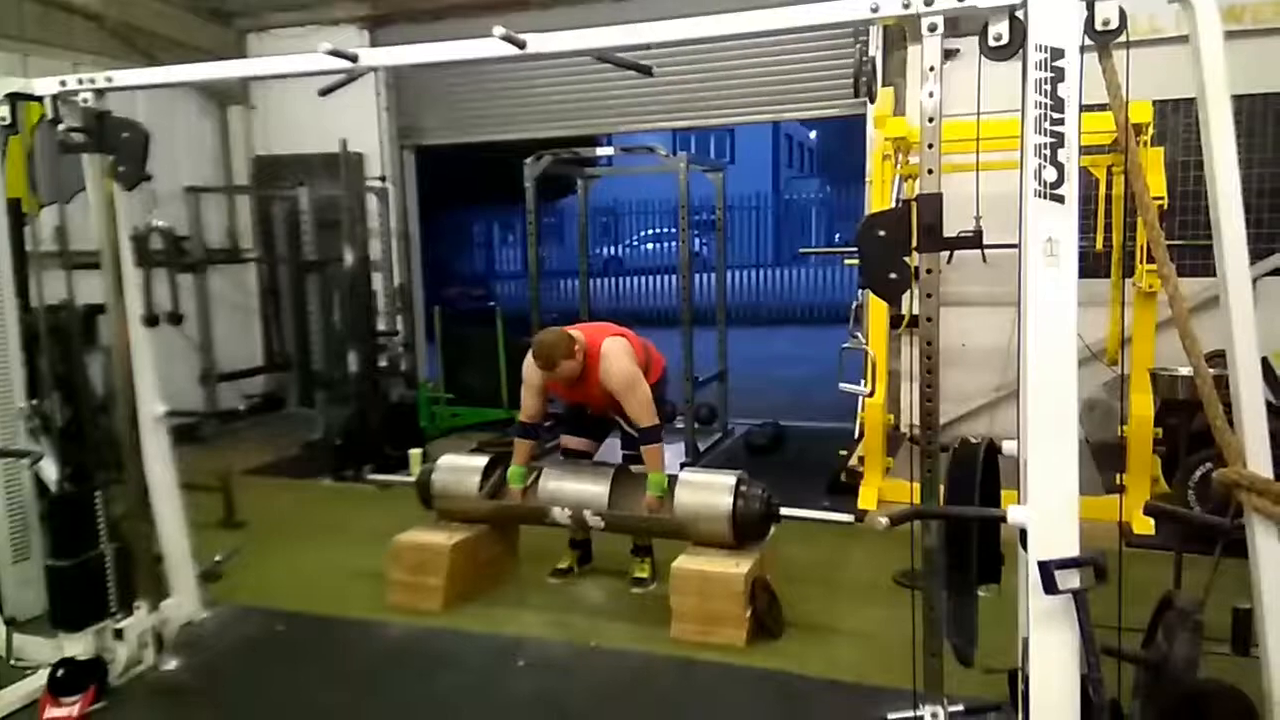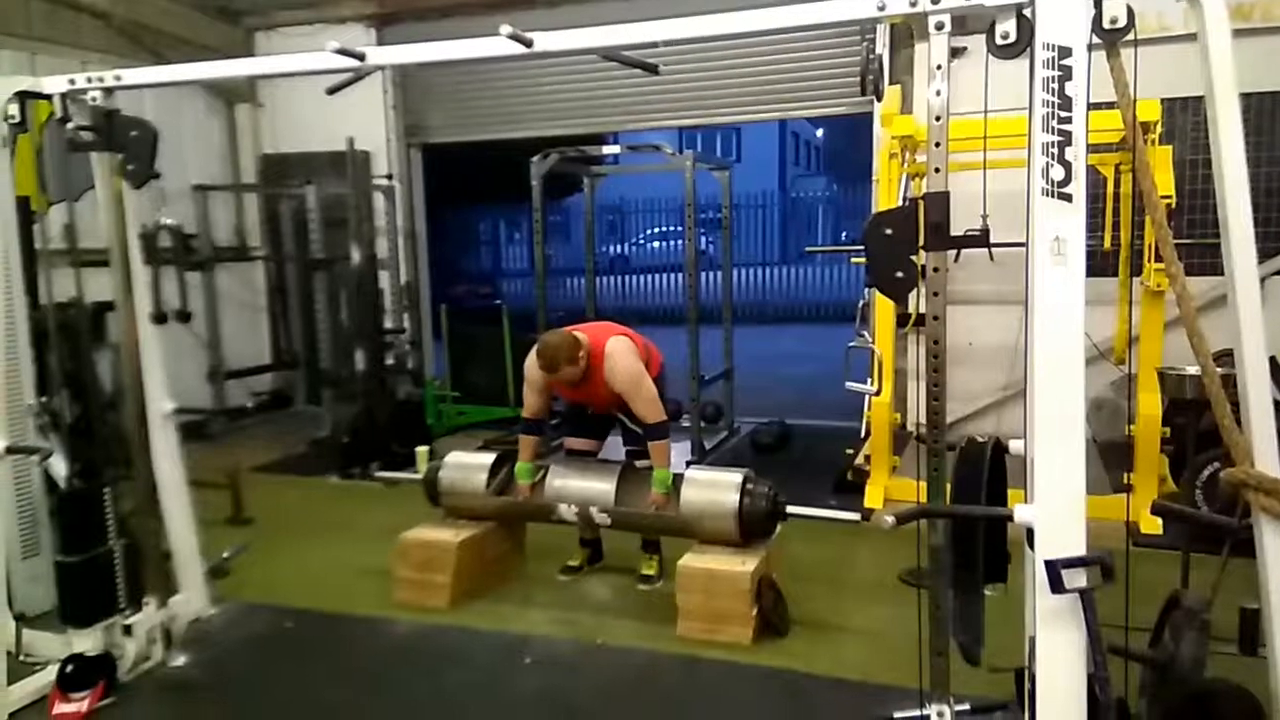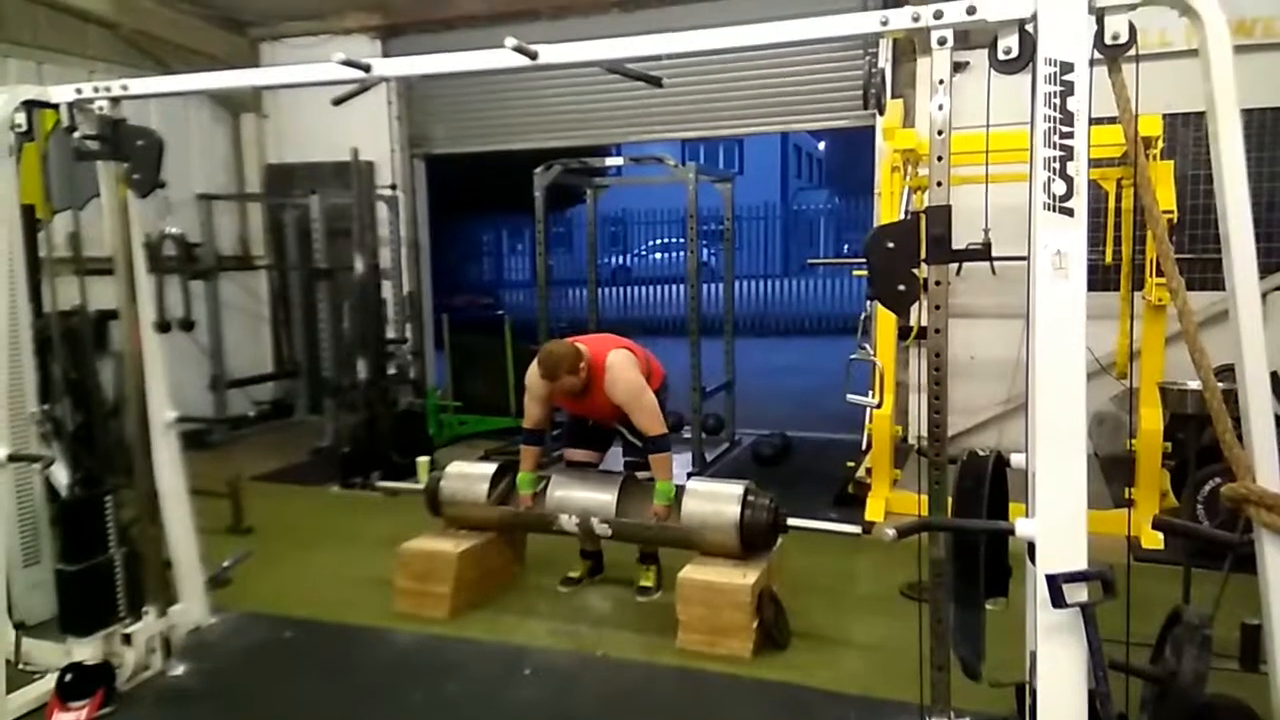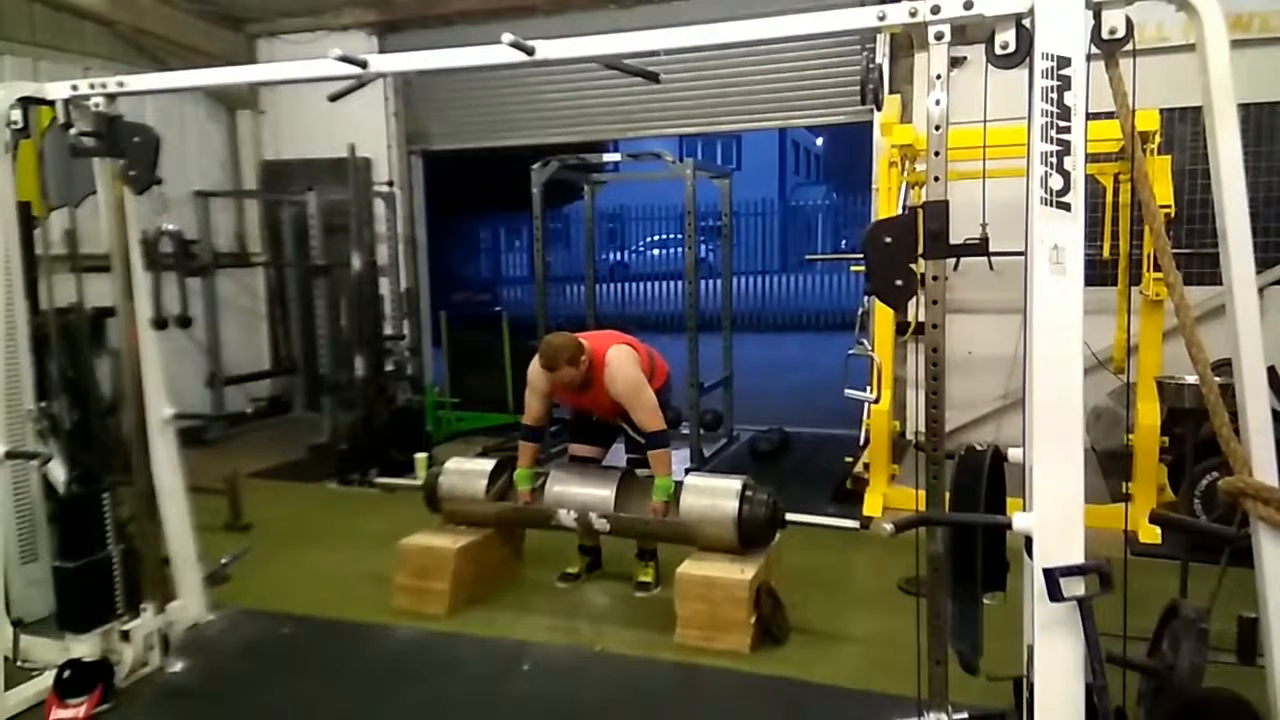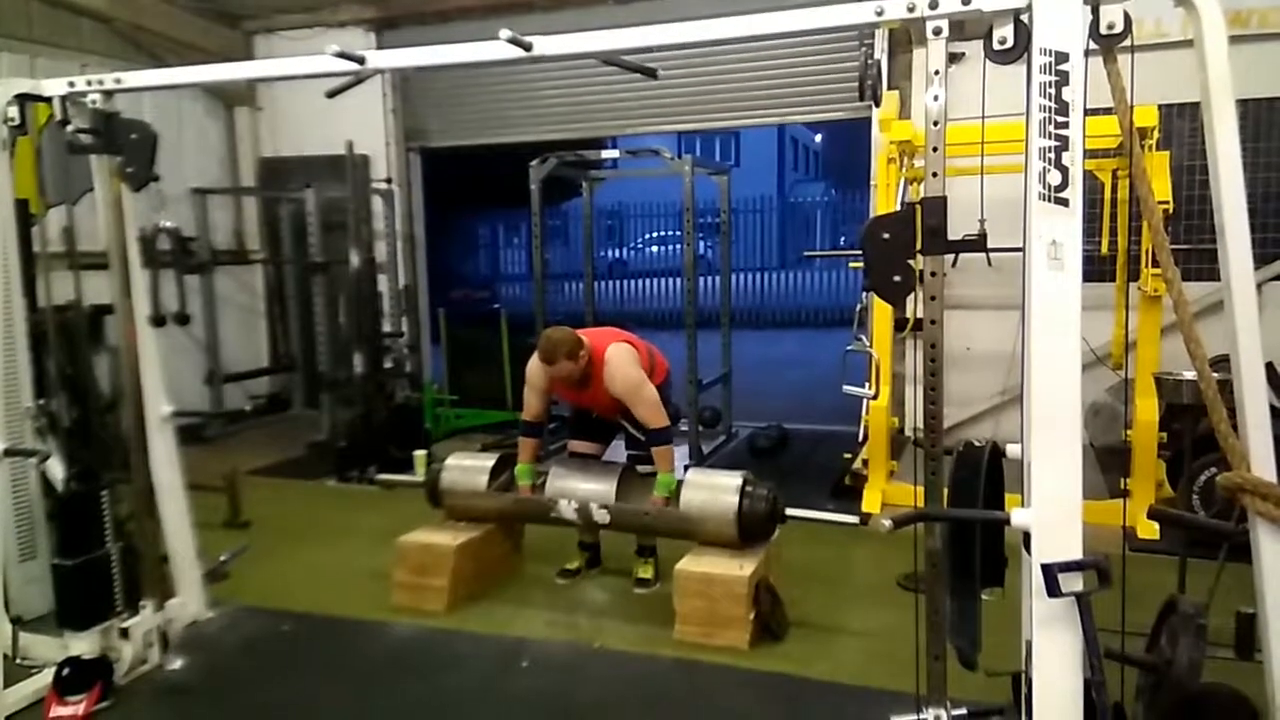
dt=0.3s
person 1, frame 1
left shoulder: (614, 361)
right shoulder: (535, 363)
left elbow: (648, 425)
right elbow: (529, 420)
left wrist: (656, 486)
right wrist: (517, 477)
left hip: (643, 386)
right hip: (588, 397)
right knee: (573, 461)
left ankle: (643, 554)
right ankle: (579, 549)
person 1, frame 2
left shoulder: (618, 360)
right shoulder: (537, 362)
left elbow: (655, 421)
right elbow: (532, 416)
left wrist: (661, 481)
right wrist: (524, 473)
left hip: (642, 385)
right hip: (587, 398)
left knee: (641, 468)
left ankle: (651, 551)
right ankle: (590, 547)
person 1, frame 3
left shoulder: (618, 373)
right shoulder: (539, 373)
left elbow: (656, 434)
right elbow: (533, 428)
left wrist: (663, 494)
right wrist: (526, 483)
left hip: (643, 398)
right hip: (589, 408)
left knee: (640, 480)
left ankle: (649, 562)
right ankle: (590, 559)
person 1, frame 4
left shoulder: (619, 368)
right shoulder: (540, 369)
left elbow: (655, 430)
right elbow: (533, 423)
left wrist: (662, 490)
right wrist: (524, 478)
left hip: (648, 391)
right hip: (592, 404)
left ankle: (647, 559)
right ankle: (589, 555)
person 1, frame 5
left shoulder: (618, 366)
right shoulder: (539, 366)
left elbow: (658, 426)
right elbow: (532, 419)
left wrist: (664, 485)
right wrist: (524, 475)
left hip: (647, 387)
right hip: (592, 401)
left knee: (642, 474)
left ankle: (646, 555)
right ankle: (588, 551)
